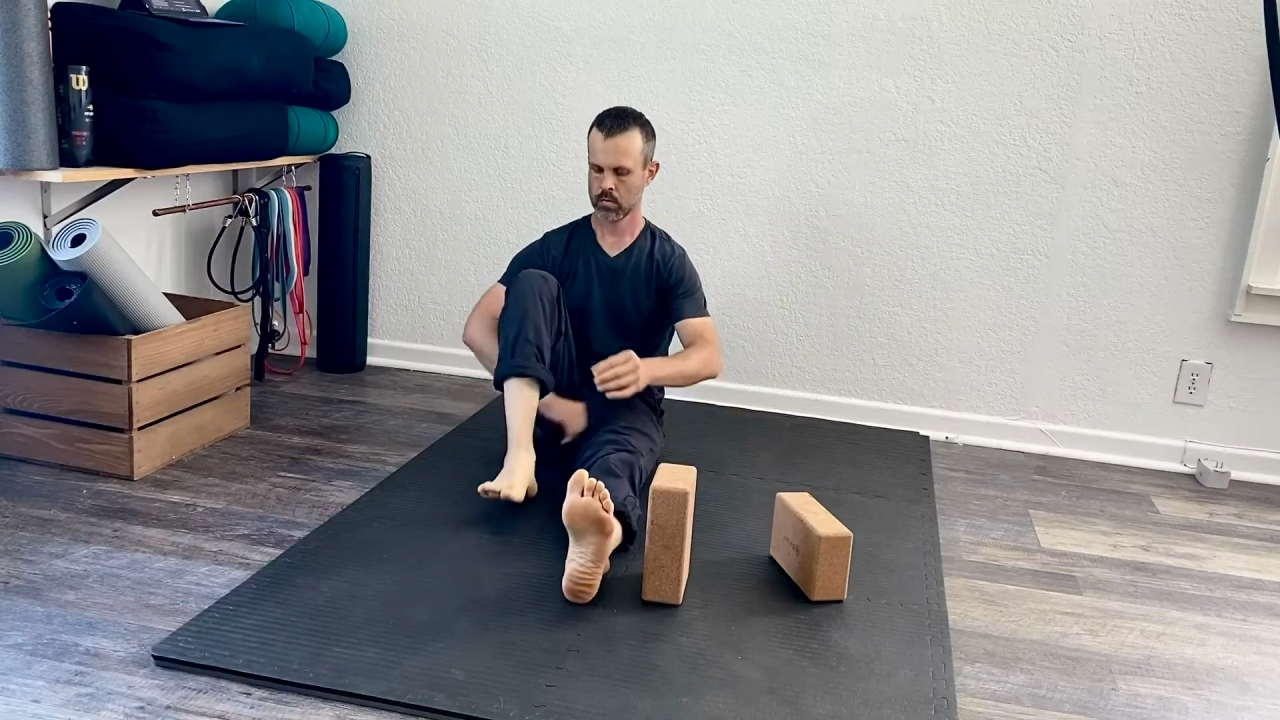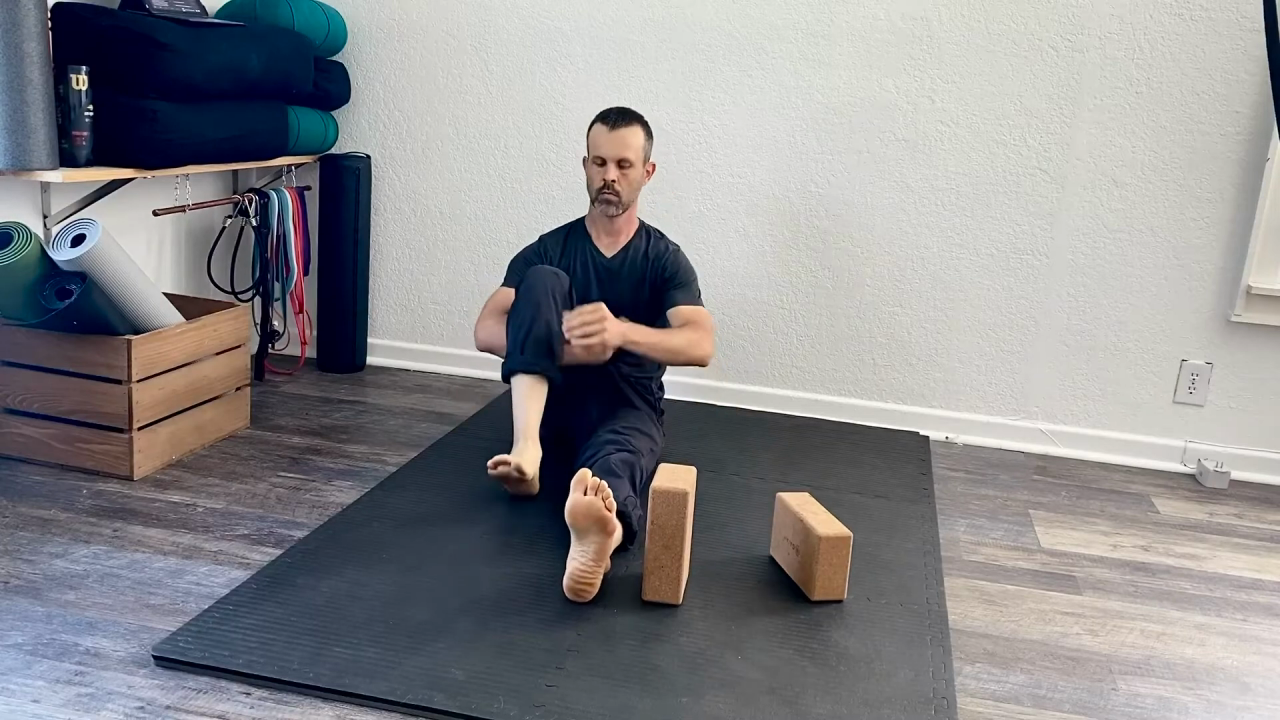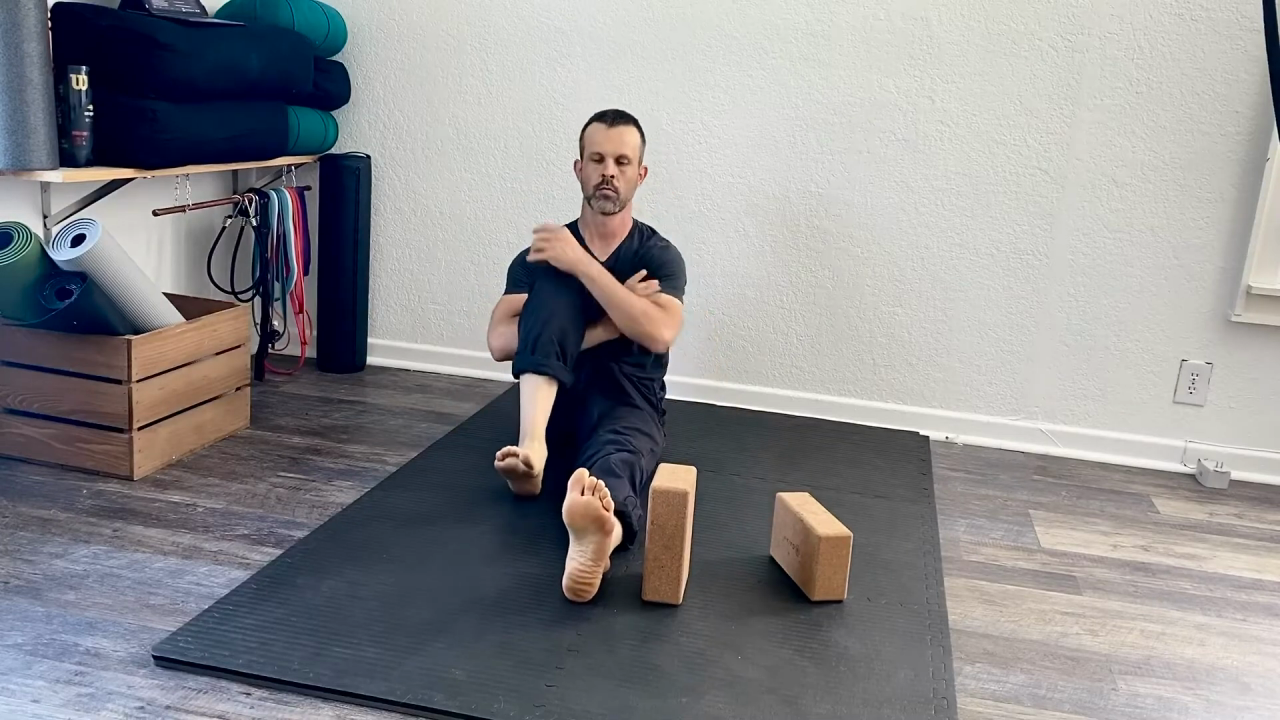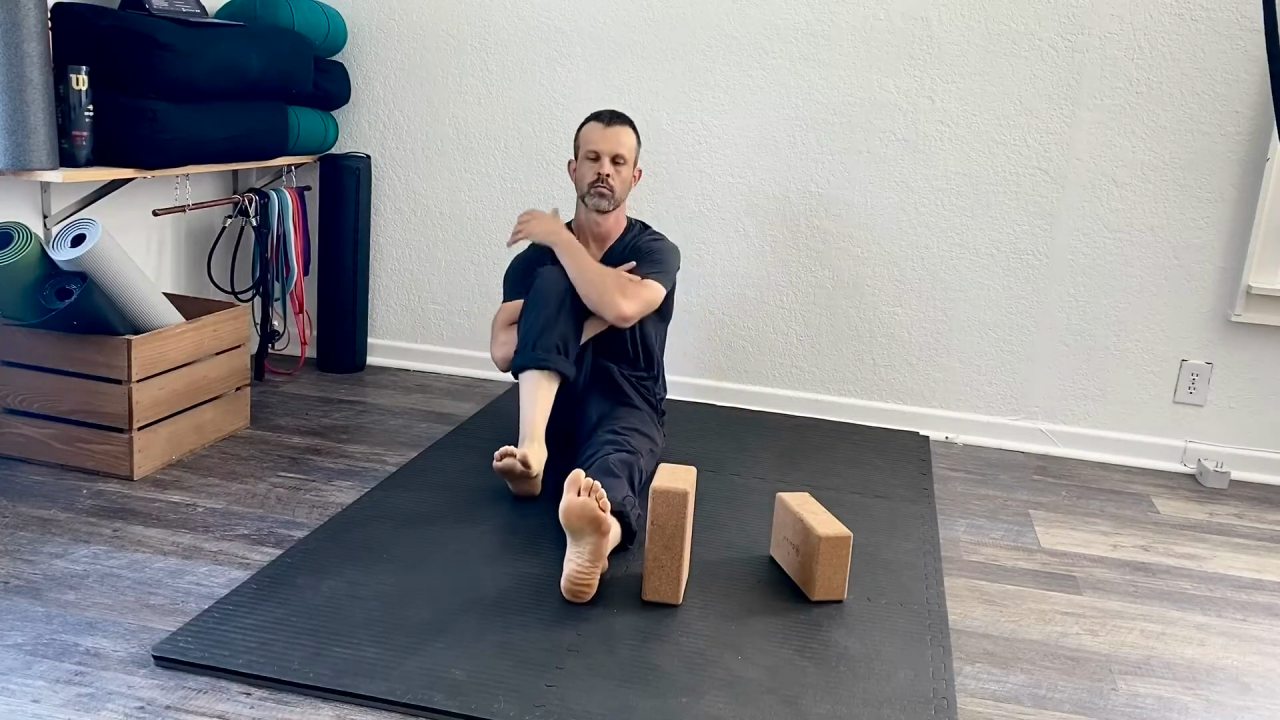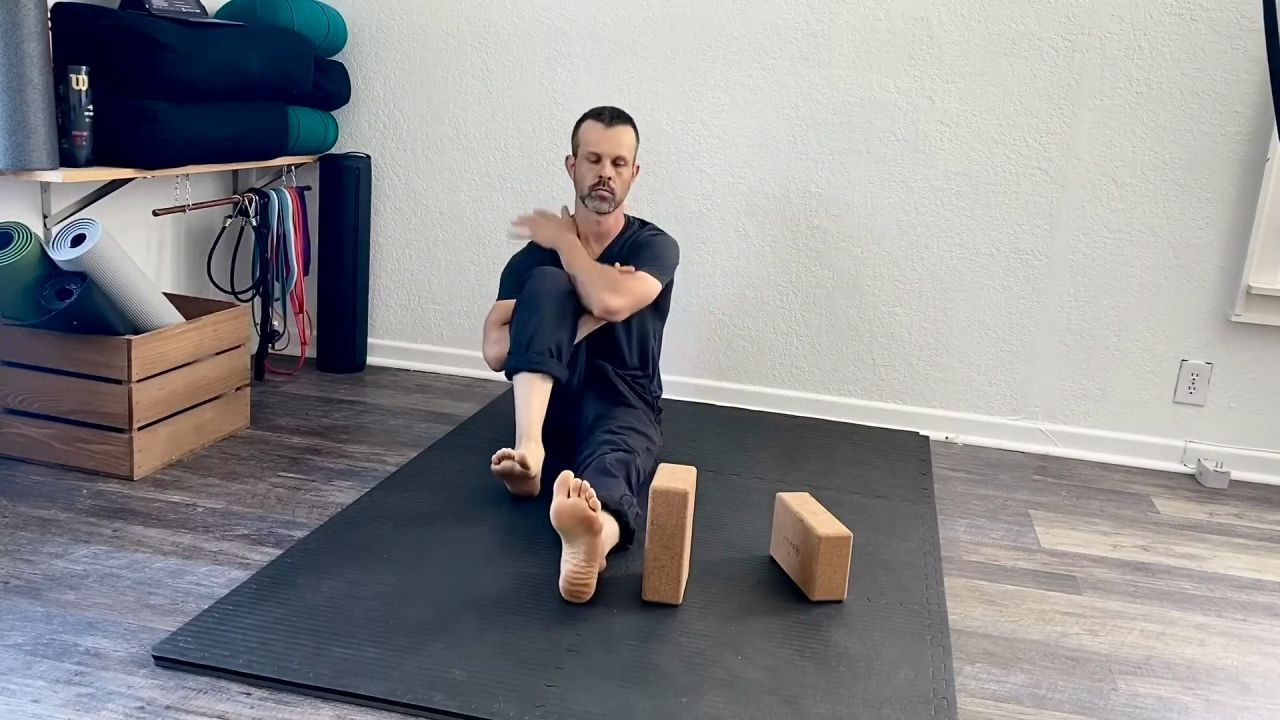
dt=0.2s
person 1, frame 1
left shoulder: (668, 261)
right shoulder: (553, 248)
left elbow: (709, 358)
right elbow: (477, 329)
left wrist: (645, 369)
right wrist: (538, 394)
left hip: (626, 408)
right hip: (553, 404)
left knee: (611, 470)
right knee: (533, 284)
left ankle: (594, 544)
right ankle: (521, 456)
person 1, frame 2
left shoulder: (665, 259)
right shoulder: (549, 251)
left elbow: (701, 348)
right elbow: (487, 333)
left wrist: (620, 333)
right wrist: (575, 345)
left hip: (626, 406)
right hip: (554, 399)
left knee: (613, 470)
right knee: (542, 282)
left ankle: (596, 540)
right ankle: (527, 448)
person 1, frame 3
left shoulder: (659, 255)
right shoulder: (542, 253)
left elbow: (660, 335)
right elbow: (500, 342)
left wrist: (580, 261)
right wrist: (608, 324)
left hip: (627, 405)
right hip: (555, 401)
left knee: (612, 470)
right knee: (555, 288)
left ankle: (596, 540)
right ankle: (533, 448)
person 1, frame 4
left shoulder: (655, 250)
right shoulder: (533, 258)
left elbow: (623, 308)
right elbow: (503, 351)
left wrist: (559, 237)
right wrist: (594, 318)
left hip: (627, 407)
right hip: (556, 402)
left knee: (611, 471)
right knee: (551, 285)
left ankle: (595, 541)
right ankle: (532, 448)
person 1, frame 5
left shoulder: (654, 246)
right shoulder: (533, 255)
left elbow: (613, 301)
right elbow: (495, 350)
left wrist: (563, 238)
right wrist: (590, 318)
left hip: (624, 408)
right hip: (554, 402)
left knee: (610, 469)
right knee: (546, 283)
left ankle: (592, 542)
right ankle: (529, 448)
